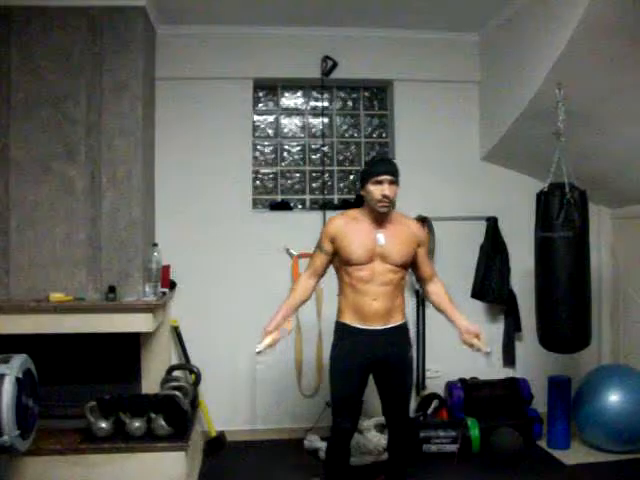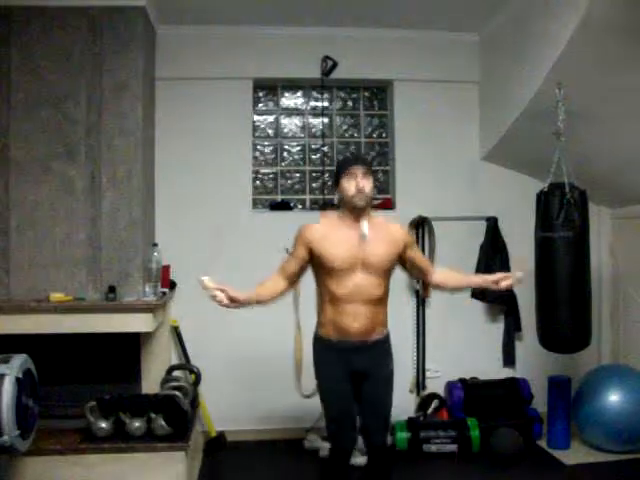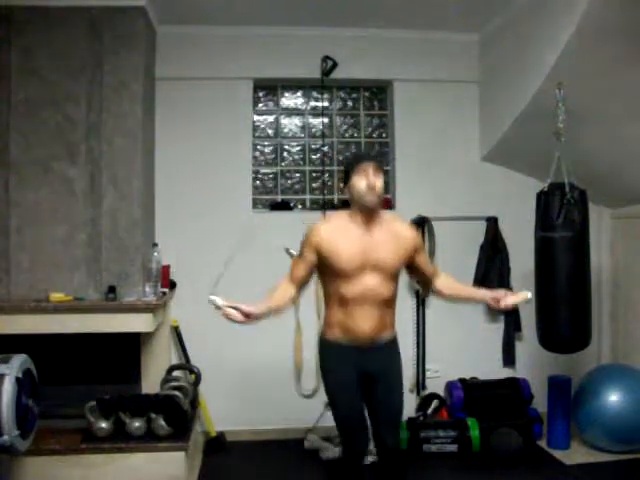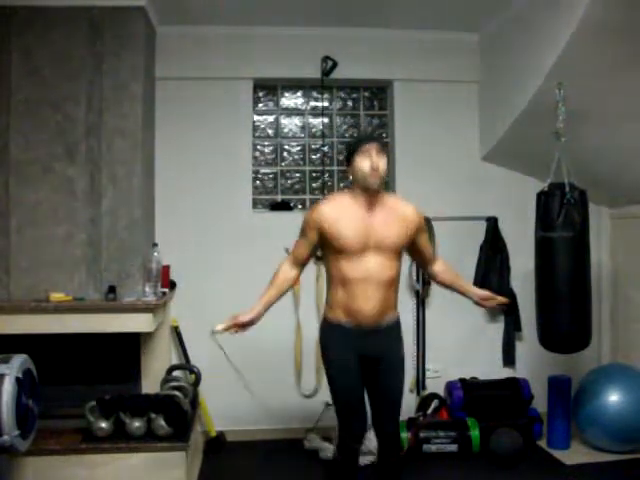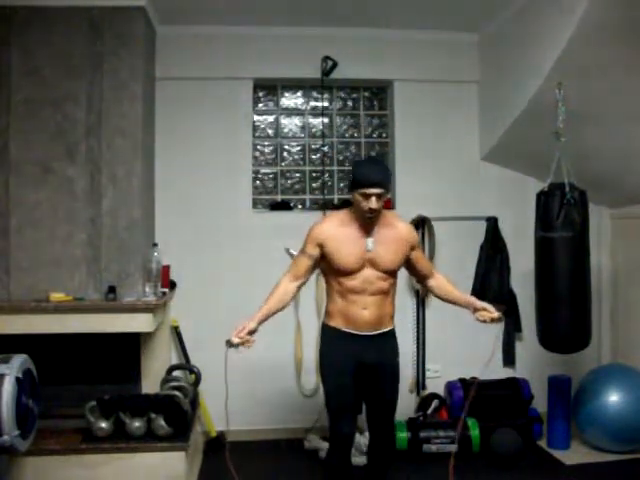
dt=1s
person 1, frame 1
left shoulder: (414, 231)
right shoulder: (337, 227)
left elbow: (430, 282)
right elbow: (310, 276)
left wrist: (459, 322)
right wrist: (280, 317)
left hip: (396, 338)
right hip: (350, 338)
left knee: (399, 423)
right knee: (343, 426)
person 1, frame 2
left shoulder: (396, 234)
right shoulder: (314, 233)
left elbow: (430, 274)
right elbow: (283, 279)
left wrist: (482, 281)
right wrist: (243, 299)
left hip: (376, 349)
right hip: (331, 350)
left knee: (376, 439)
right knee: (342, 440)
person 1, frame 3
left shoulder: (405, 235)
right shoulder: (322, 233)
left elbow: (433, 279)
right elbow: (292, 284)
left wrist: (483, 295)
right wrist: (260, 311)
left hip: (384, 351)
right hip: (338, 352)
left knee: (389, 443)
right knee: (355, 443)
person 1, frame 4
left shoulder: (408, 215)
right shoulder: (325, 213)
left elbow: (431, 263)
right elbow: (293, 265)
left wrist: (471, 292)
right wrist: (257, 311)
left hip: (387, 334)
right hip: (340, 334)
left knee: (388, 428)
right knee: (351, 429)
person 1, frame 5
left shoulder: (404, 232)
right shoulder: (325, 230)
left elbow: (430, 278)
right elbow: (292, 280)
left wrist: (472, 304)
right wrist: (256, 320)
left hip: (383, 343)
right hip: (339, 342)
left knee: (383, 430)
right knee: (342, 432)
